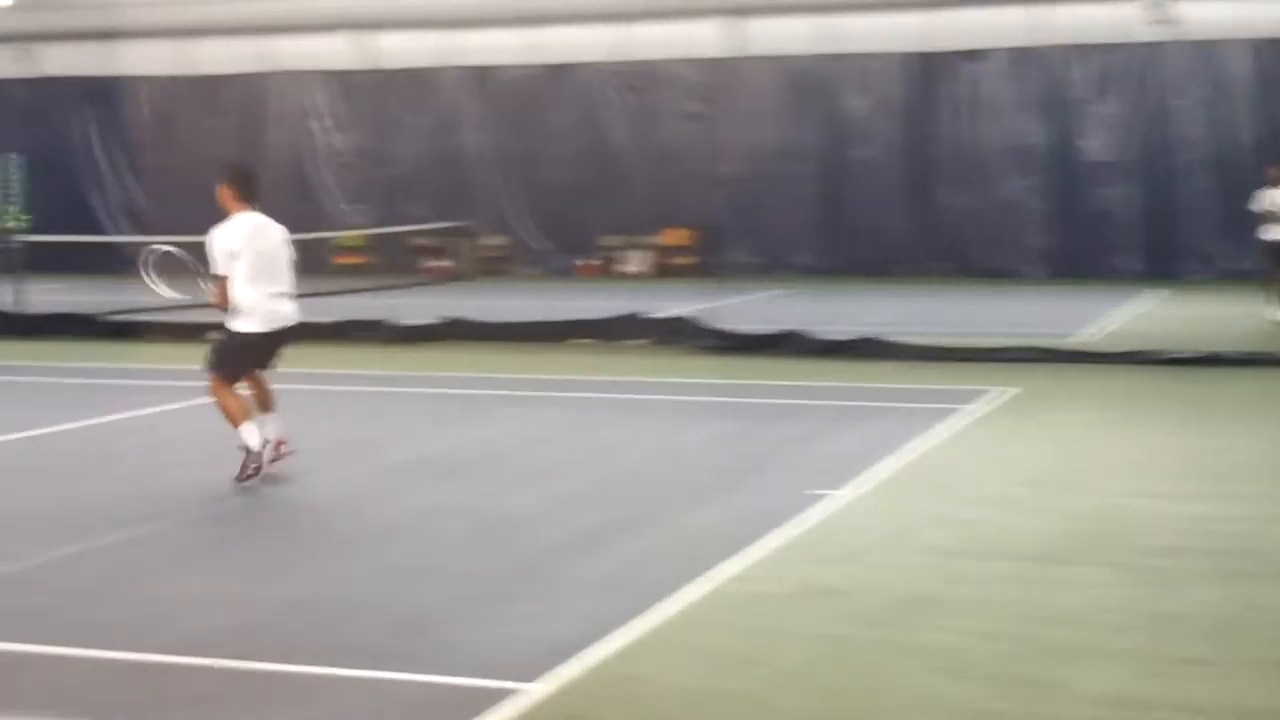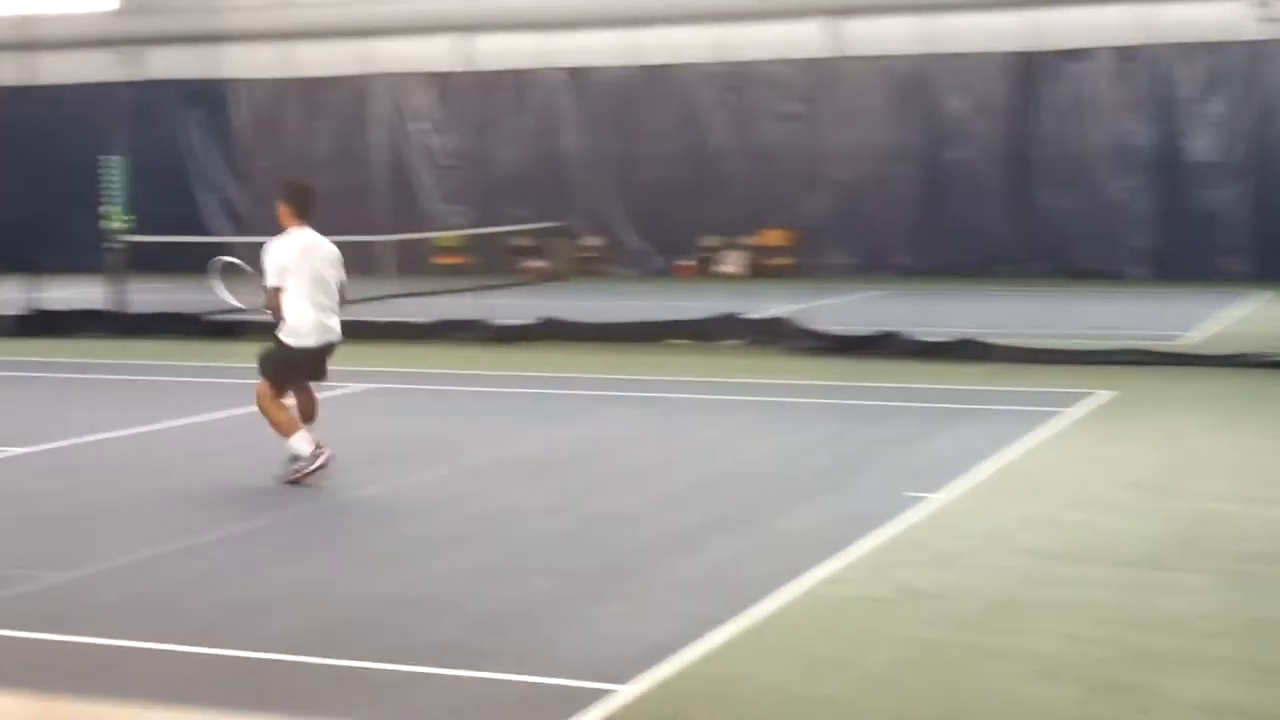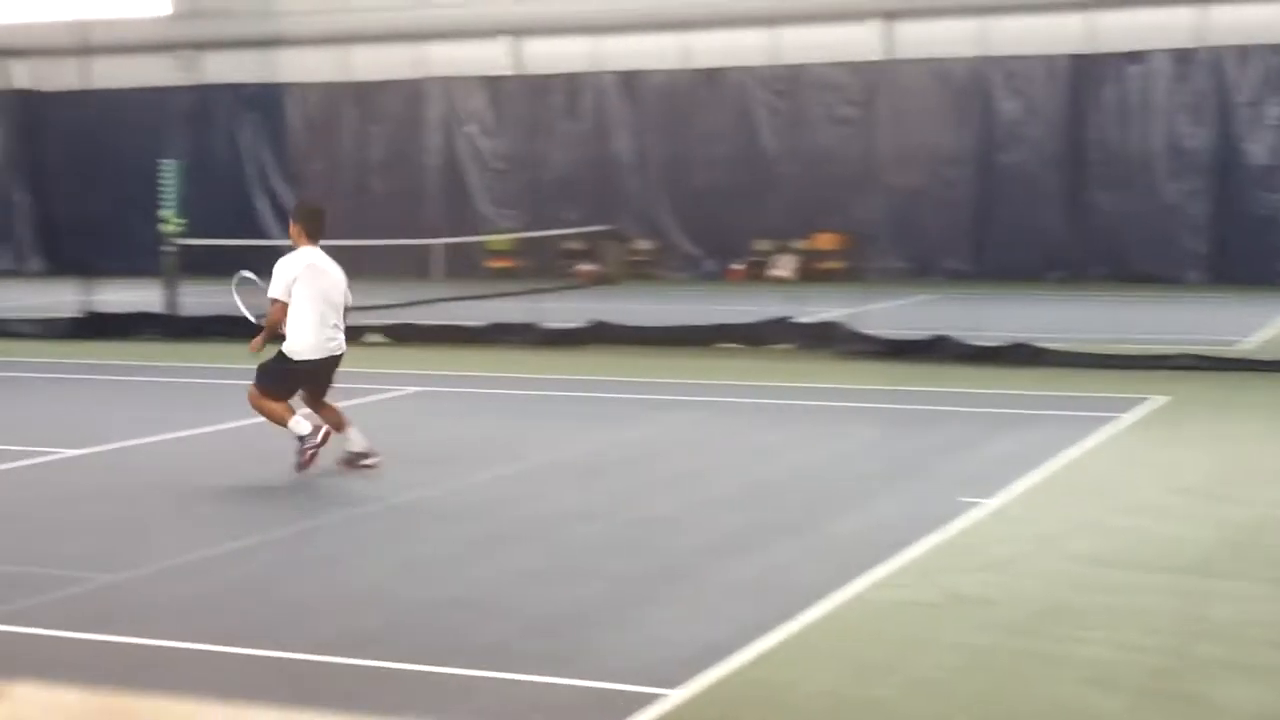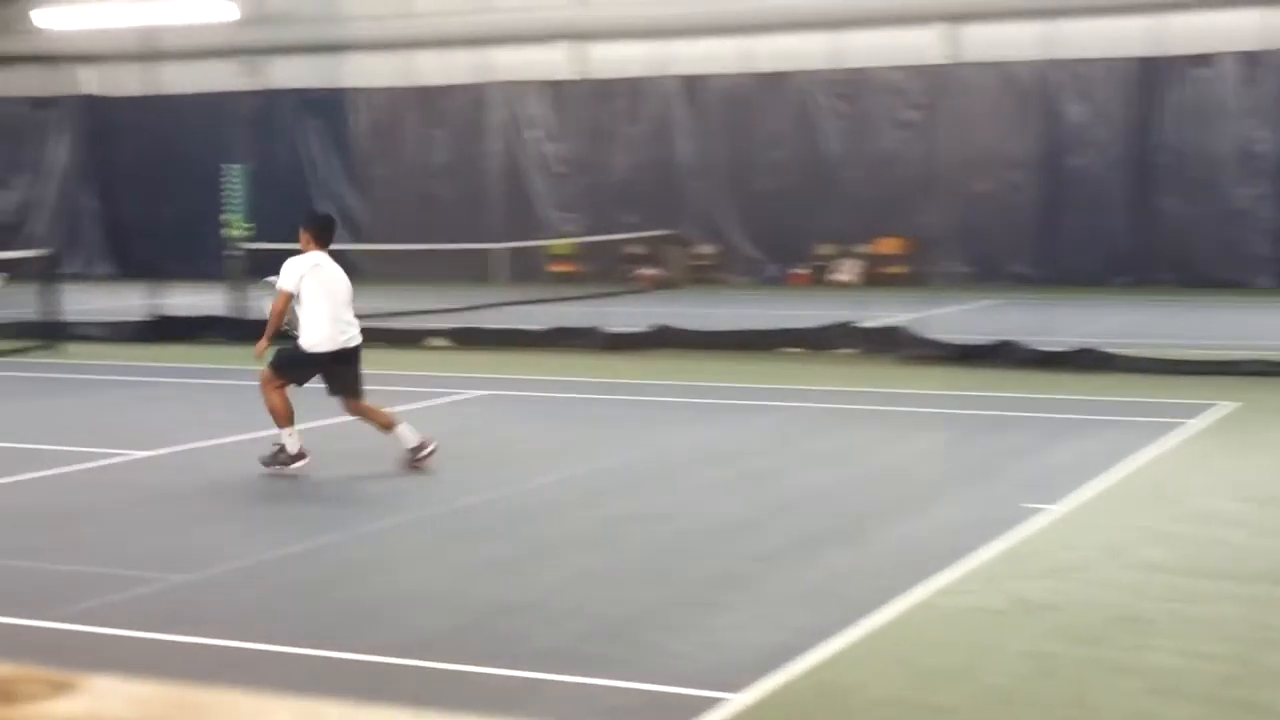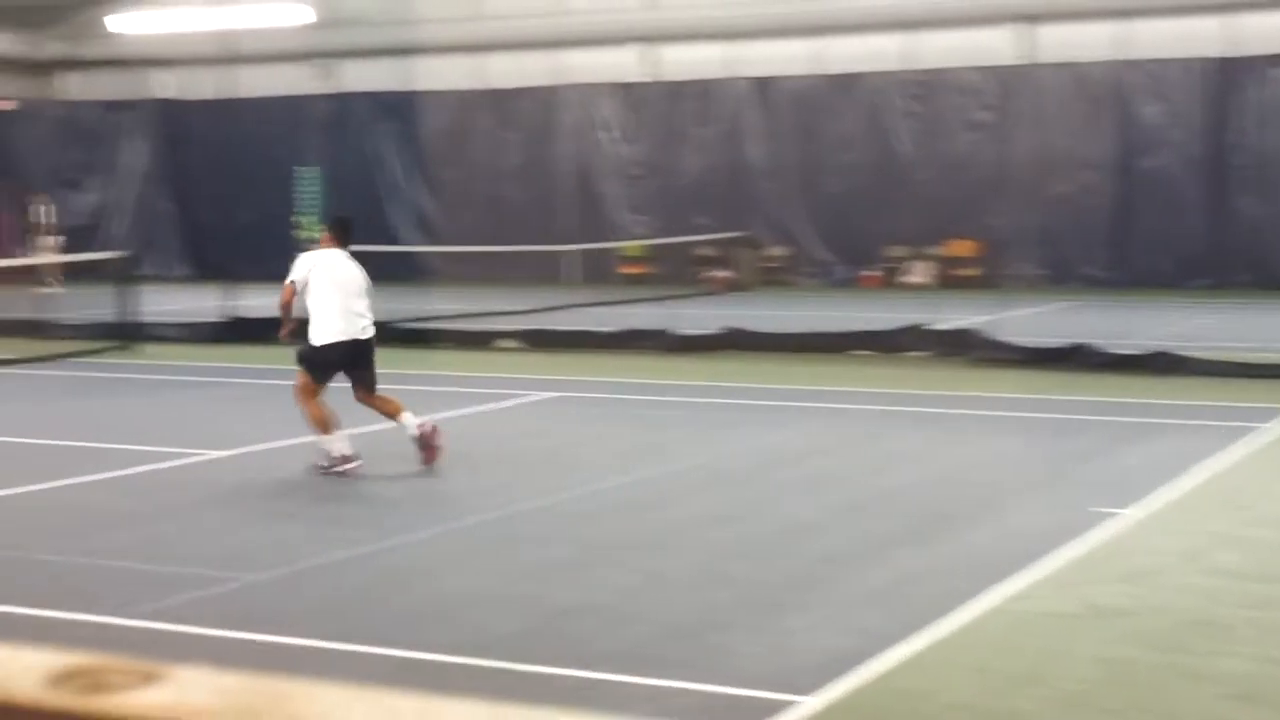
dt=0.1s
person 1, frame 1
left shoulder: (223, 234)
right shoulder: (277, 230)
left elbow: (223, 296)
left wrist: (221, 301)
left hip: (251, 324)
right hip: (284, 319)
left knee: (220, 385)
right knee: (249, 371)
left ankle: (257, 446)
right ankle: (271, 439)
person 1, frame 2
left shoulder: (278, 247)
right shoulder: (329, 248)
left elbow: (276, 304)
left wrist: (279, 316)
left hip: (299, 337)
right hip: (328, 335)
left knee: (267, 395)
right knee: (298, 383)
left ankle: (307, 453)
right ankle: (309, 448)
person 1, frame 3
left shoulder: (288, 264)
right shoulder: (334, 268)
left elbow: (277, 316)
left wrist: (263, 338)
left hip: (302, 351)
right hip: (333, 348)
left knee: (259, 396)
right knee: (315, 401)
left ankle: (307, 432)
right ankle: (360, 449)
person 1, frame 4
left shoulder: (296, 264)
right shoulder: (338, 272)
left elbow: (279, 308)
left wrist: (266, 338)
left hip: (317, 344)
right hip: (350, 343)
left knee: (270, 382)
right knee: (354, 404)
left ankle: (291, 449)
right ankle: (416, 444)
person 1, frame 5
left shoulder: (308, 259)
right shoulder: (358, 270)
left elbow: (286, 297)
left wrist: (287, 323)
left hip: (328, 340)
right hip: (362, 337)
left knee: (306, 392)
right knee: (367, 394)
left ankle: (341, 454)
right ankle: (418, 428)
